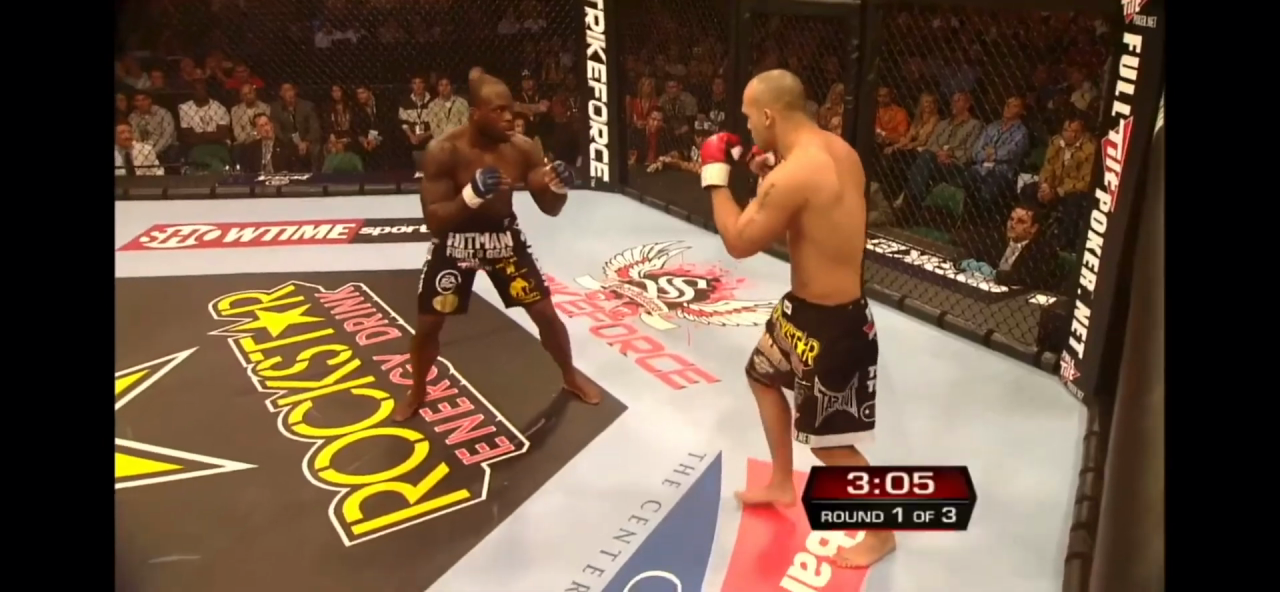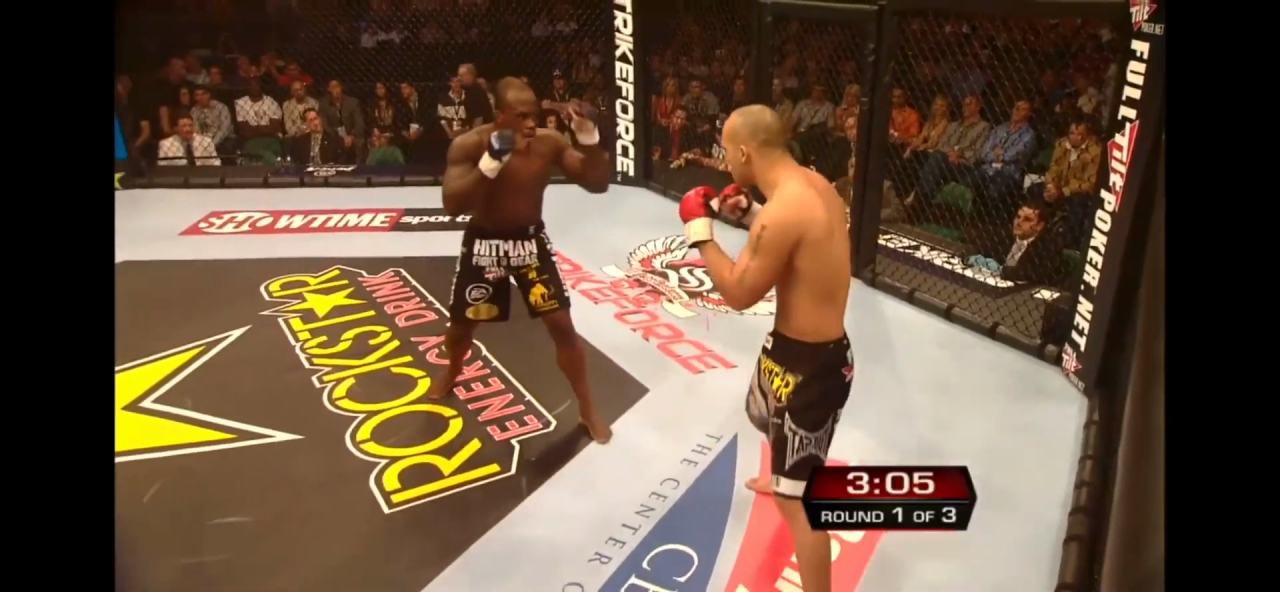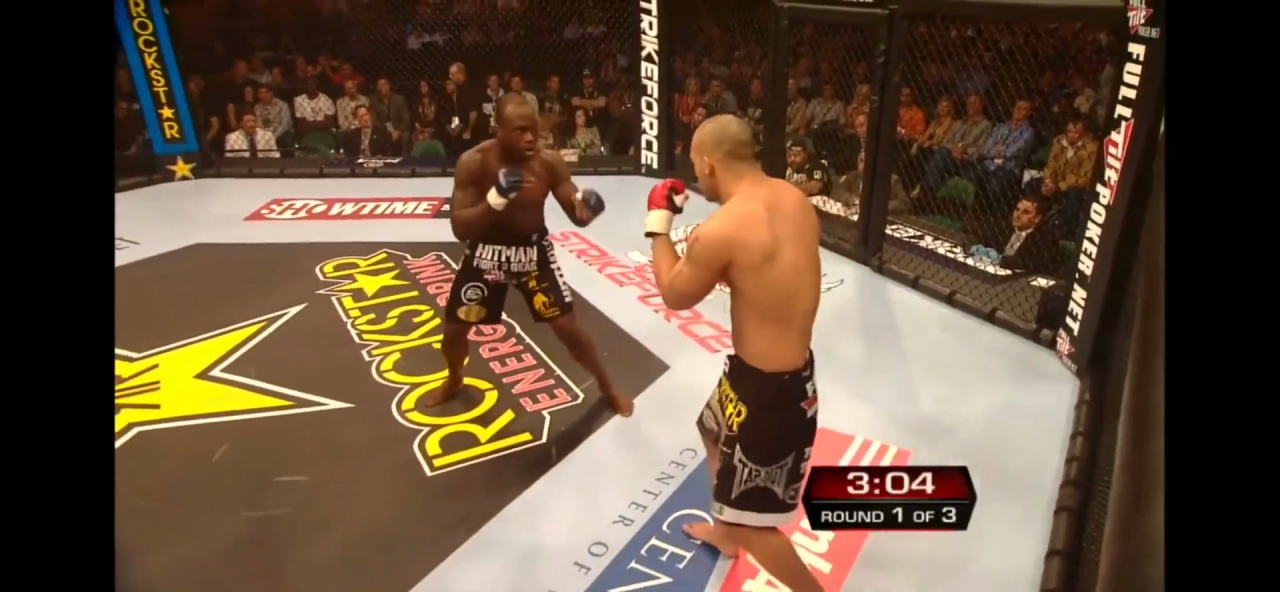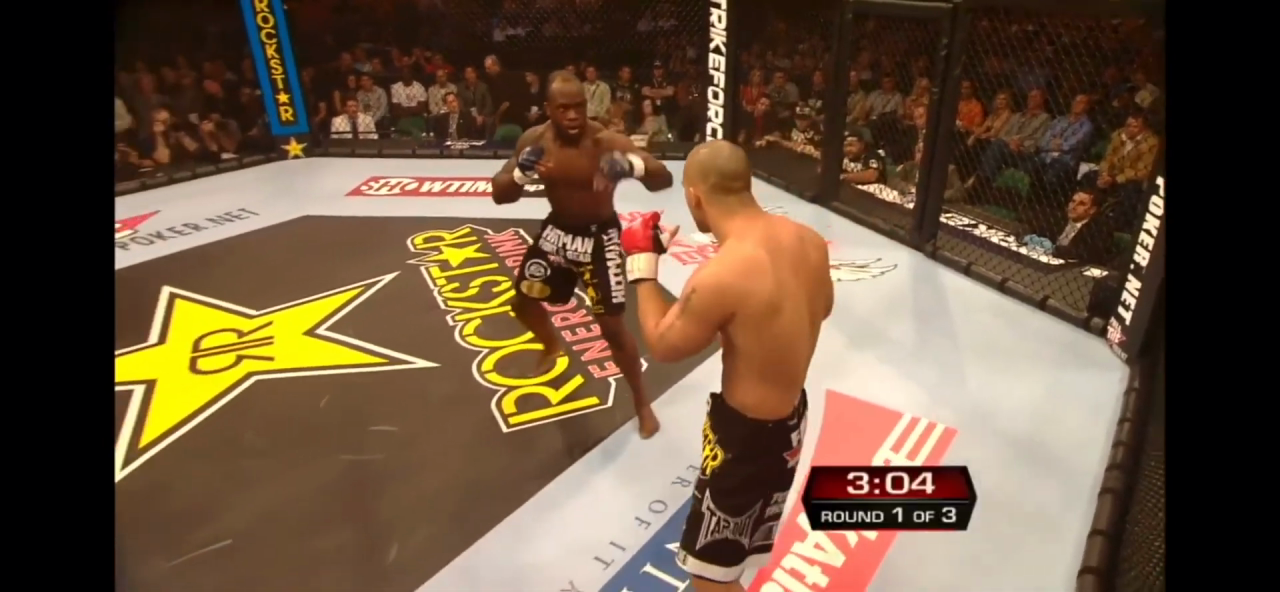
dt=0.5s
person 1, frame 1
left shoulder: (795, 174)
right shoulder: (836, 148)
left elbow: (739, 243)
left wrist: (714, 175)
left hip: (828, 322)
right hip: (806, 307)
left knee: (829, 442)
right knee: (764, 379)
left ankle: (880, 532)
right ankle: (782, 485)
person 1, frame 2
left shoulder: (783, 212)
right shoulder: (812, 185)
left elbow: (740, 292)
left wrist: (699, 229)
right wrist: (749, 215)
left hip: (809, 362)
right hip: (804, 344)
left knee: (796, 499)
right knee: (768, 415)
right ankle: (781, 480)
person 1, frame 3
left shoulder: (721, 230)
right shoulder: (794, 200)
left elbow: (674, 296)
left wrist: (658, 223)
right wrist: (724, 195)
left hip: (766, 389)
right hip: (789, 371)
left knee: (744, 522)
right knee: (715, 434)
right ankle: (721, 529)
person 1, frame 4
left shoulder: (718, 278)
right shoulder: (807, 239)
left elbow: (664, 347)
left wrist: (642, 267)
left hip: (750, 433)
right hip: (789, 414)
right ankle: (743, 532)
person 2, frame 1
left shoulder: (522, 148)
right shoulder: (443, 151)
left elbow: (550, 208)
right elbow: (434, 221)
left wrist: (558, 186)
right wrist: (474, 193)
left hip: (503, 234)
right hip: (456, 239)
left knee: (546, 314)
right knee: (429, 323)
left ankle: (570, 375)
right ankle: (417, 393)
person 2, frame 2
left shoulder: (550, 142)
right shoulder: (469, 145)
left elbow: (599, 183)
right elbow: (453, 204)
left wrist: (588, 135)
right wrist: (492, 159)
left hip: (531, 242)
right hip: (482, 245)
left knee: (562, 326)
right knee: (461, 326)
left ankle: (587, 410)
right ankle: (453, 372)
person 2, frame 3
left shoulder: (549, 163)
right shoulder: (473, 163)
left elbow: (579, 213)
right elbow: (462, 229)
left wrist: (586, 205)
right wrist: (499, 196)
left hip: (534, 248)
right hip: (487, 248)
left knee: (568, 329)
right knee: (455, 328)
left ankle: (606, 386)
right ankle: (454, 380)
person 2, frame 4
left shoulder: (606, 141)
right shoulder: (534, 139)
left elbow: (662, 179)
right elbow: (499, 194)
left wrist: (631, 166)
right wrist: (521, 172)
left hip: (599, 238)
right hip: (556, 231)
left knee: (612, 328)
right knee: (524, 303)
left ankle: (642, 404)
right ankle: (551, 346)
